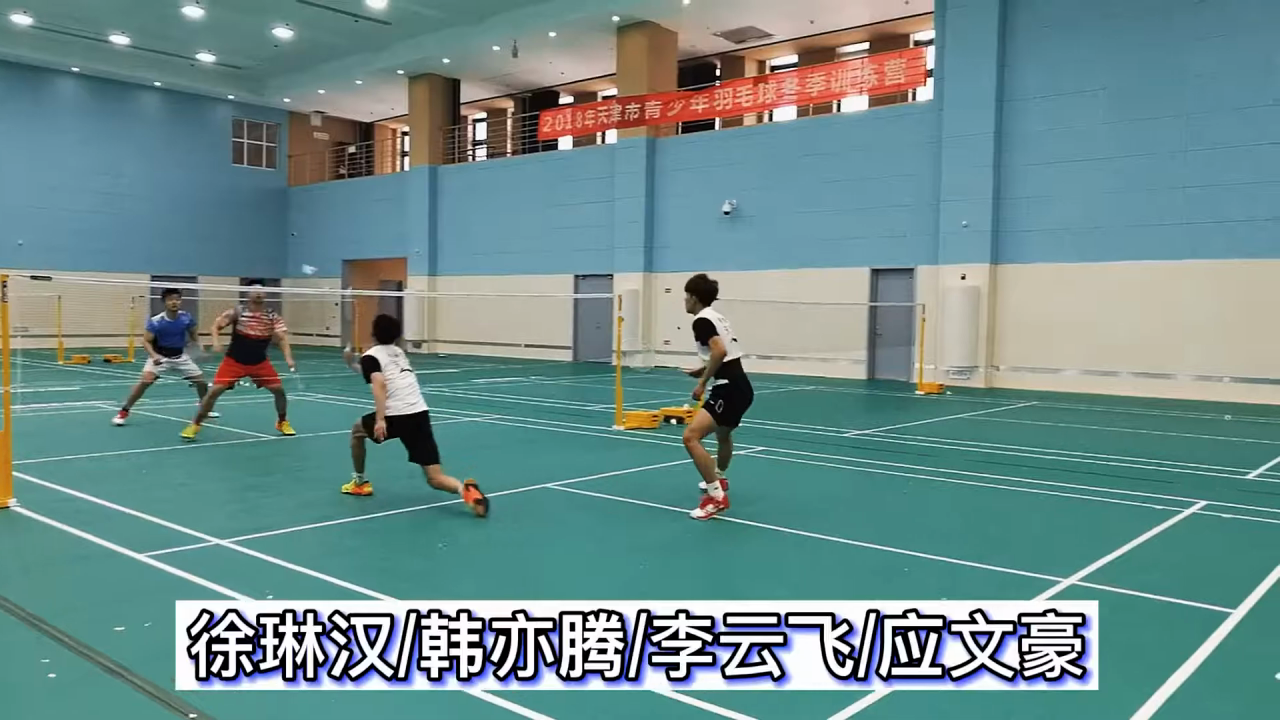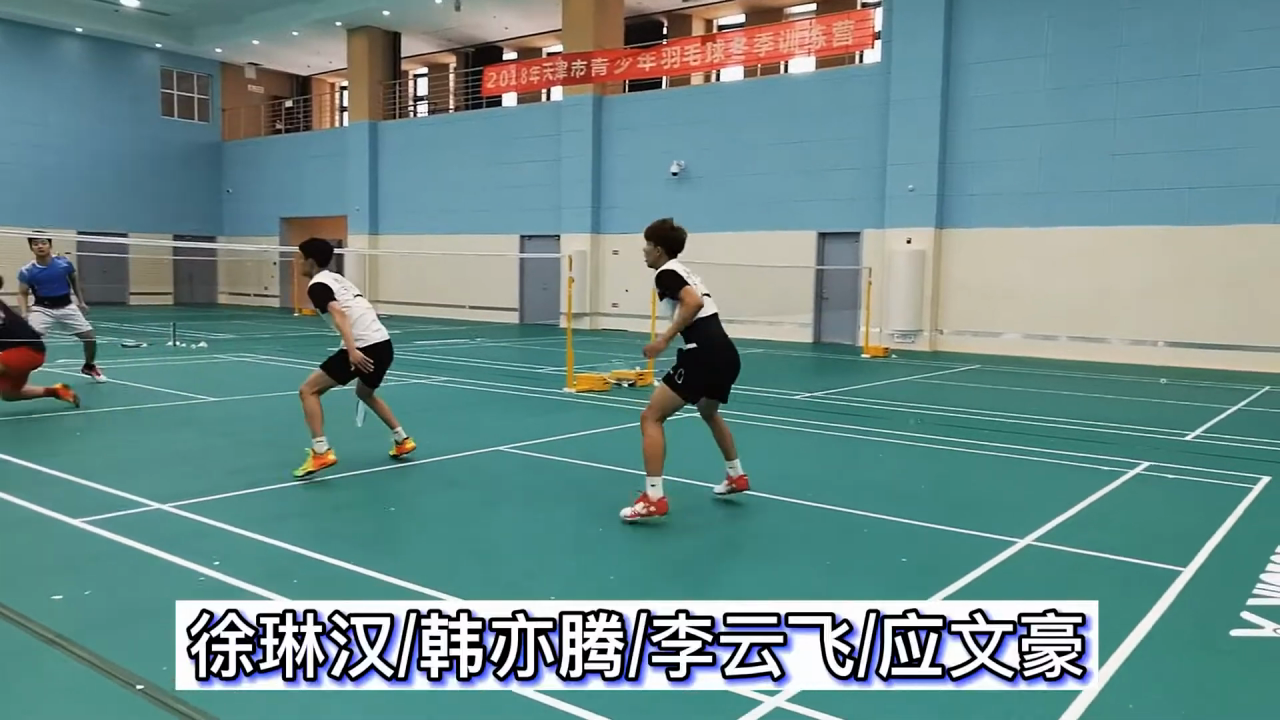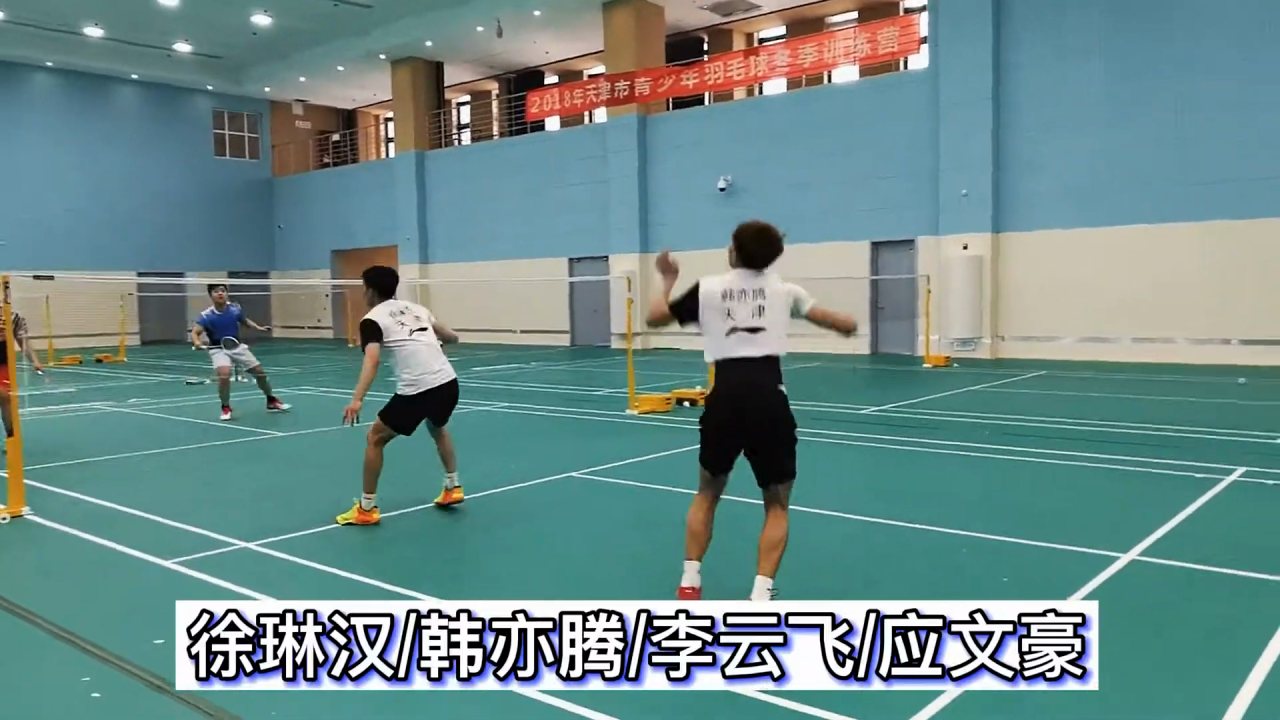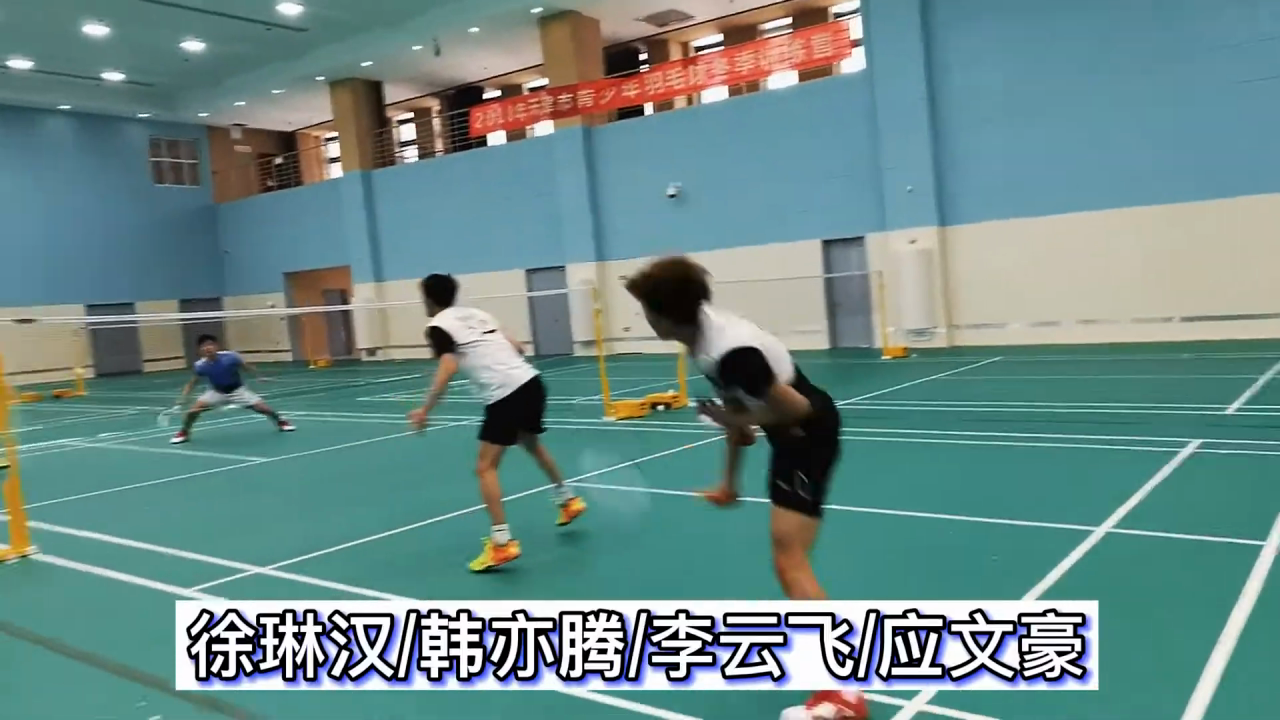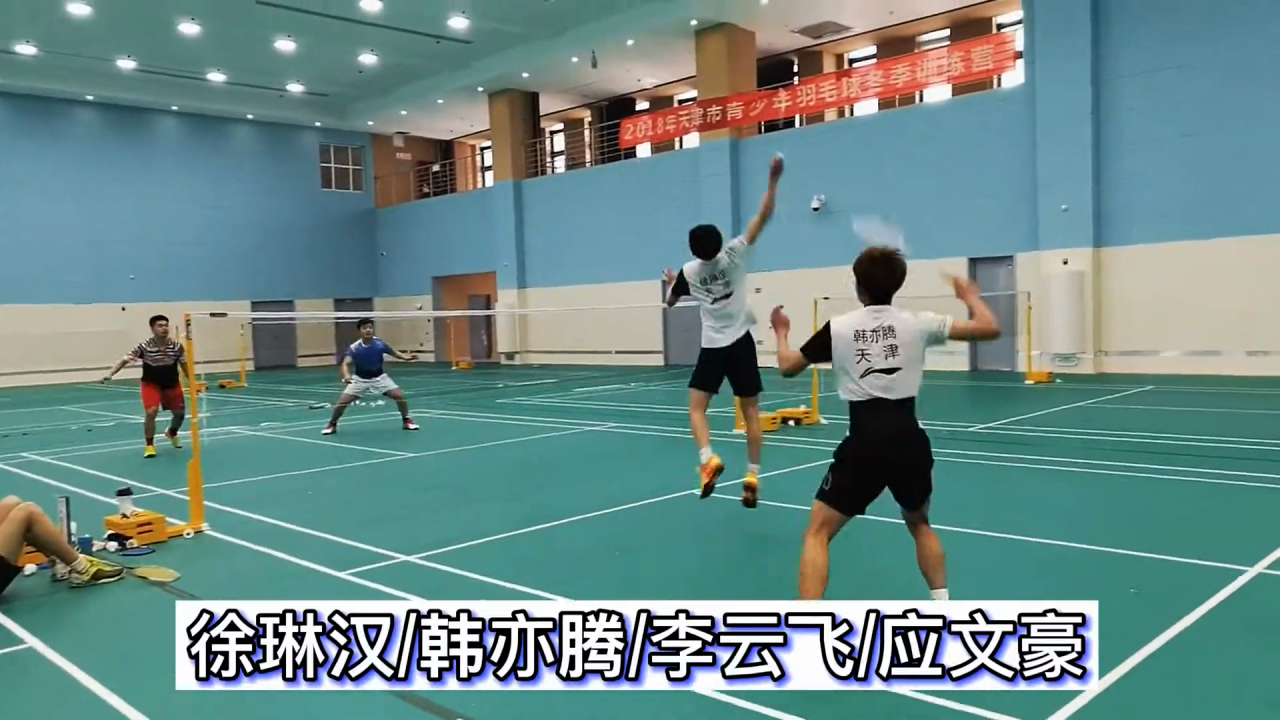
dt=0.7s
person 1, frame 1
left shoulder: (701, 320)
right shoulder: (716, 316)
left elbow: (719, 351)
left wrist: (703, 383)
right wrist: (704, 369)
left hip: (729, 389)
right hip: (740, 386)
left knee: (690, 437)
right knee: (722, 433)
left ankle: (717, 497)
right ankle: (719, 478)
person 1, frame 2
left shoulder: (667, 273)
right shoulder: (685, 272)
left elbow: (694, 302)
left wrist: (664, 338)
left hip: (703, 354)
right hip: (726, 352)
left knee: (651, 418)
right knee: (709, 412)
left ankle: (654, 498)
right ankle: (735, 476)
person 1, frame 3
left shoulder: (707, 288)
right shoulder: (784, 291)
left elbow: (655, 317)
right elbow: (844, 326)
left wrist: (667, 281)
right wrist: (847, 321)
left hip: (724, 403)
right hip: (770, 404)
left knee: (707, 495)
right knee: (777, 507)
left ankle: (689, 585)
right ankle: (761, 596)
person 1, frame 4
left shoulder: (732, 355)
right shoulder: (709, 327)
left elbow: (795, 409)
right elbow: (735, 407)
left wrist: (741, 421)
right wrist: (730, 480)
left hip: (807, 439)
right hip: (795, 434)
left knee: (788, 561)
person 1, frame 5
left shoulder: (838, 328)
right shoulder: (918, 323)
left elbow: (789, 365)
right elbow: (990, 328)
left wrist: (781, 333)
right wrist: (968, 293)
left hip: (864, 448)
right hip: (911, 443)
left knee: (817, 535)
right knee: (919, 524)
right ankle: (942, 606)
person 2, frame 1
left shoulder: (370, 357)
right shoulder: (398, 353)
left elbow: (379, 384)
left wrist: (379, 420)
right wrist: (355, 365)
left hip: (394, 416)
right hip: (420, 415)
left knee: (357, 431)
right knee: (435, 478)
left ankle: (360, 482)
right ankle: (465, 489)
person 2, frame 2
left shoulder: (317, 286)
right shoulder: (337, 279)
left elbow: (339, 314)
left wrist: (352, 349)
left hip: (362, 348)
right hip: (383, 343)
left knee: (308, 391)
right knee: (365, 393)
left ankle: (321, 452)
right ankle: (402, 441)
person 2, frame 3
left shoulder: (373, 320)
right shoulder: (416, 308)
left elbow: (372, 360)
right elbow: (453, 338)
left wrist: (357, 399)
left hip: (416, 392)
right hip: (448, 384)
left knee: (375, 440)
right knee: (437, 430)
left ankle: (367, 508)
right ankle: (452, 487)
person 2, frame 4
left shoulder: (438, 326)
right shoulder: (478, 314)
left elbow: (448, 367)
right elbow: (517, 348)
left wrist: (425, 408)
left hip: (503, 395)
right hip: (531, 383)
left knee: (485, 468)
right knee: (532, 445)
left ankle: (502, 543)
right ankle: (569, 501)
person 2, frame 5
left shoulder: (689, 273)
right shoulder: (732, 254)
left elbow: (670, 301)
right elbow: (765, 214)
left wrist: (671, 283)
right wrist: (773, 179)
left hip: (712, 350)
right hip: (741, 345)
left knee: (696, 409)
right knee: (750, 412)
left ankle: (708, 459)
right ankle: (752, 475)
